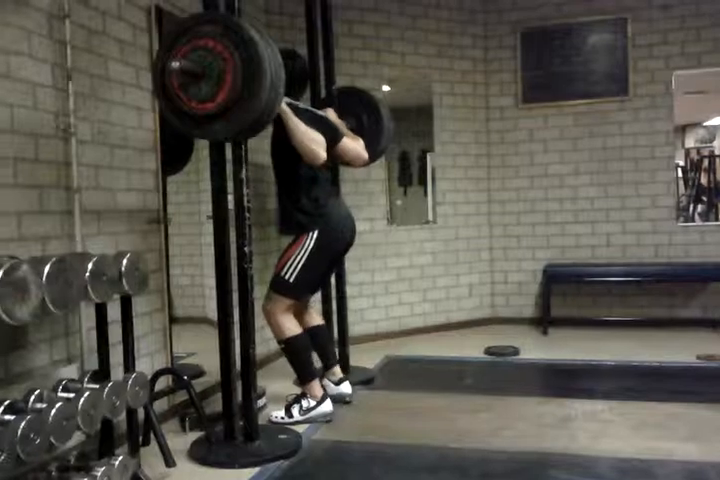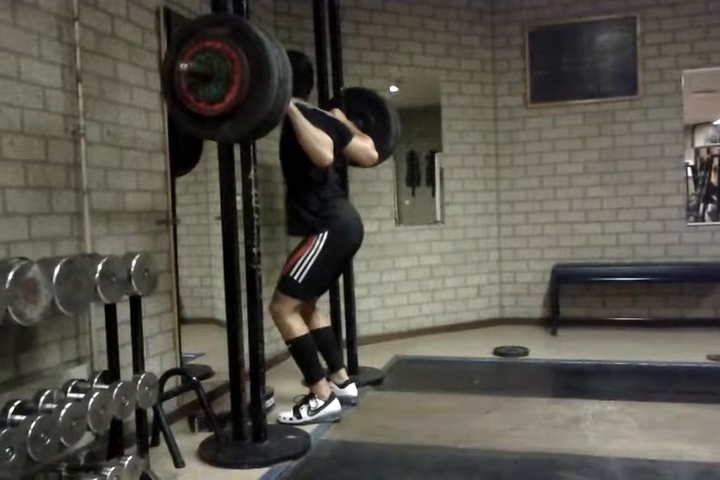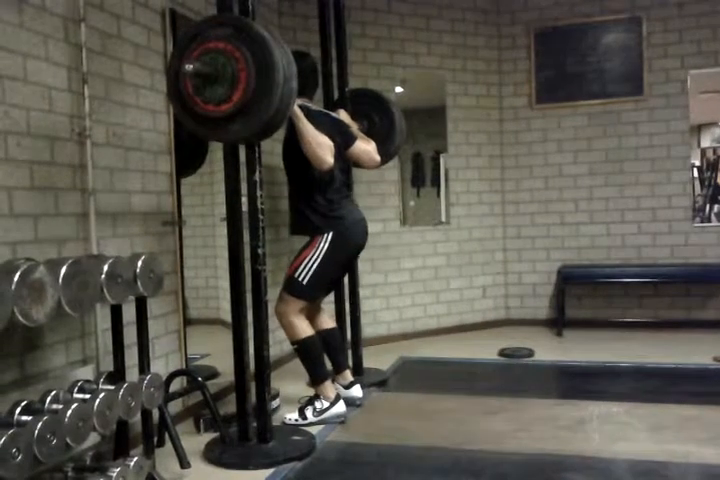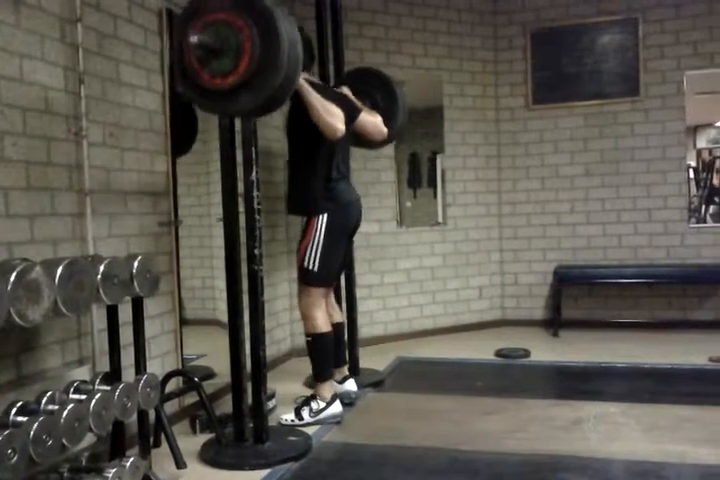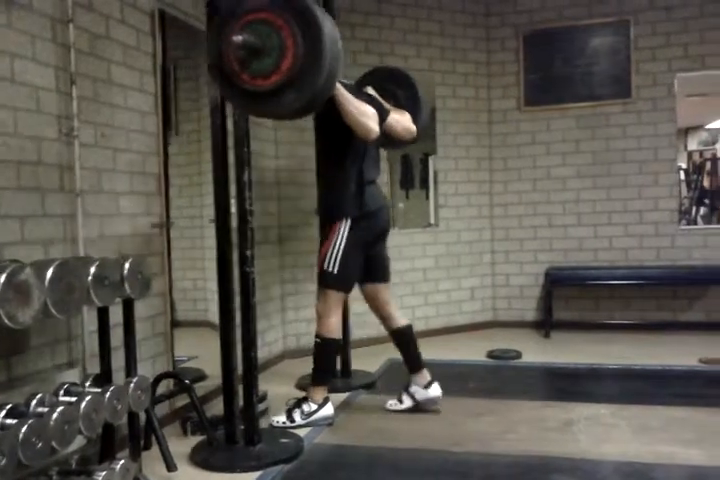
dt=0.5s
person 1, frame 1
left shoulder: (293, 117)
right shoulder: (315, 118)
left elbow: (316, 155)
right elbow: (359, 155)
left wrist: (281, 110)
right wrist: (337, 122)
left hip: (320, 226)
right hip: (337, 221)
left knee: (277, 307)
right knee: (298, 303)
left ankle: (314, 398)
right ankle: (336, 379)
person 1, frame 2
left shoulder: (302, 118)
right shoulder: (324, 118)
left elbow: (323, 155)
right elbow: (369, 154)
left wrist: (289, 109)
right wrist: (346, 122)
left hip: (328, 228)
right hip: (344, 223)
left knee: (283, 307)
right knee: (304, 304)
left ankle: (322, 398)
right ankle: (341, 381)
person 1, frame 3
left shoulder: (306, 120)
right shoulder: (330, 121)
left elbow: (324, 160)
right elbow: (372, 158)
left wrist: (293, 112)
right wrist: (351, 126)
left hip: (333, 230)
right hip: (349, 225)
left knee: (289, 308)
right knee: (310, 306)
left ankle: (328, 399)
right ankle: (346, 382)
person 1, frame 4
left shoulder: (308, 96)
right shoulder: (332, 95)
left elbow: (334, 128)
right elbow: (378, 130)
left wrist: (300, 85)
right wrist: (353, 100)
left hip: (327, 208)
right hip: (343, 203)
left knee: (311, 300)
right knee: (324, 295)
left ankle: (325, 398)
right ankle: (341, 378)
person 1, frame 5
left shoulder: (338, 96)
right shoulder: (357, 95)
left elbow: (369, 129)
right elbow: (408, 129)
left wrist: (332, 86)
right wrist: (379, 100)
left hip: (351, 213)
right hip: (371, 209)
left knee: (329, 303)
right knee: (380, 299)
left ankle: (317, 401)
right ankle: (422, 382)
